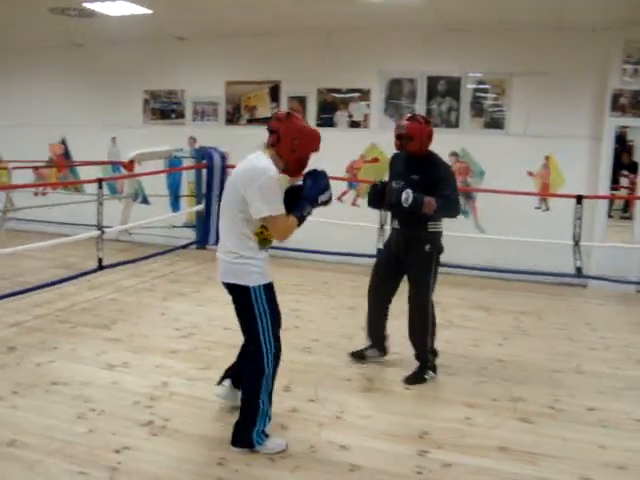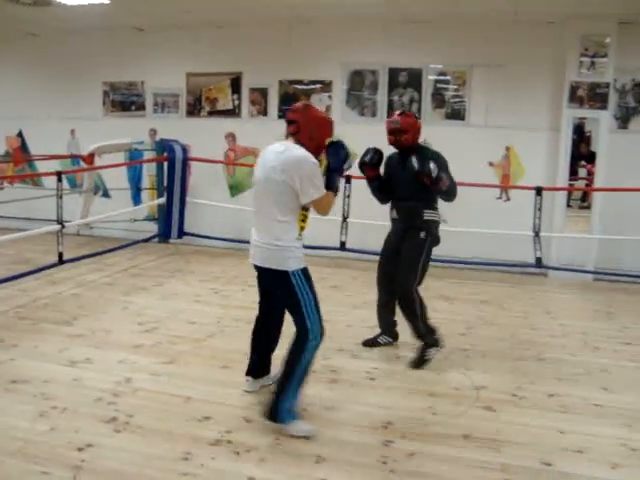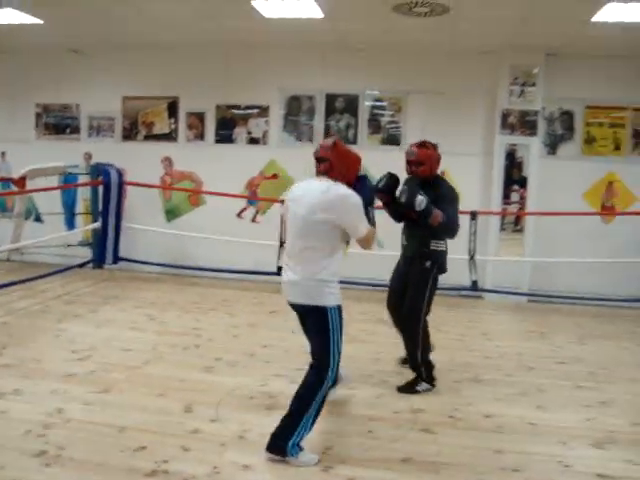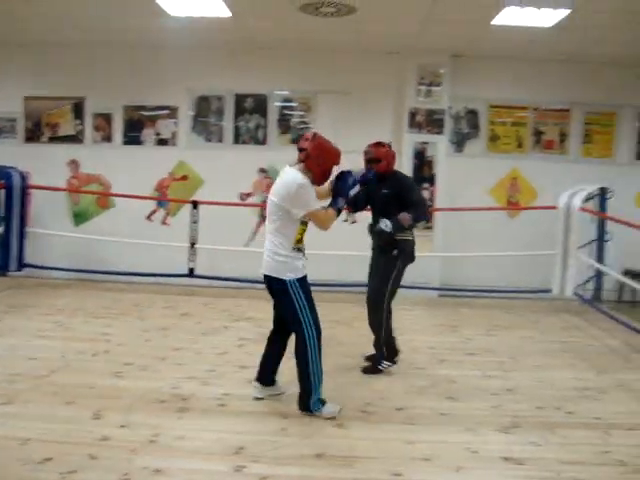
dt=0.5s
person 1, frame 1
left shoulder: (256, 165)
right shoulder: (264, 172)
right elbow: (280, 230)
left wrist: (298, 198)
right wrist: (308, 201)
left hip: (236, 267)
right hip: (248, 272)
left knee: (260, 335)
right knee: (266, 350)
left ankle: (233, 382)
right ankle: (250, 433)
person 1, frame 2
left shoulder: (270, 152)
right shoulder: (302, 159)
right elbow: (323, 206)
left wrist: (326, 169)
right wrist: (336, 172)
left hip: (262, 252)
right hip: (284, 258)
left knee: (269, 314)
right knee: (311, 330)
left ankle: (257, 373)
right ankle: (282, 408)
person 1, frame 3
left shoulder: (295, 192)
right shoulder: (344, 196)
right elbow: (367, 243)
right wrist: (367, 204)
left hip: (292, 287)
right hip: (319, 291)
left knee: (324, 349)
right knee: (324, 365)
left ankle: (331, 381)
right ankle: (285, 443)
person 1, frame 4
left shoulder: (290, 176)
right shoulder: (298, 184)
left elbow: (313, 198)
right elbow: (323, 221)
left wrist: (334, 191)
right wrist: (342, 195)
left hip: (276, 267)
right hip: (286, 269)
left knee: (285, 323)
right knee: (309, 332)
left ankle: (265, 382)
right ankle: (312, 401)
person 2, frame 1
left shoulder: (439, 168)
right shoulder: (398, 160)
left elbow: (452, 209)
left wrist: (414, 200)
right wrist: (381, 195)
left hip: (424, 242)
right hip: (398, 237)
left knee: (419, 302)
right knee: (378, 292)
left ankle: (426, 363)
right ankle: (377, 345)
person 2, frame 2
left shoulder: (432, 158)
right shoulder: (394, 160)
left elbow: (450, 193)
right elbow: (384, 197)
left wrist: (432, 172)
right wrist: (371, 173)
left hip: (422, 230)
right hip: (400, 227)
left knee: (405, 288)
right knee: (385, 282)
left ankle: (429, 341)
right ankle: (388, 332)
person 2, frame 3
left shoulder: (445, 191)
right shoulder: (411, 183)
left elbow: (450, 229)
right elbow: (399, 217)
left wrist: (423, 207)
right wrist: (387, 198)
left hip: (429, 258)
right hip: (409, 253)
left knee: (413, 316)
right knee: (395, 304)
left ankle: (424, 376)
right ankle: (415, 352)
person 2, frame 4
left shoulder: (403, 183)
right shoulder: (369, 183)
left elbow: (421, 211)
right elbow: (355, 206)
left wrist: (393, 223)
left hip: (399, 247)
right hip: (380, 247)
left knee: (378, 298)
right knee: (375, 298)
left ankle: (385, 355)
right ankle: (386, 348)
